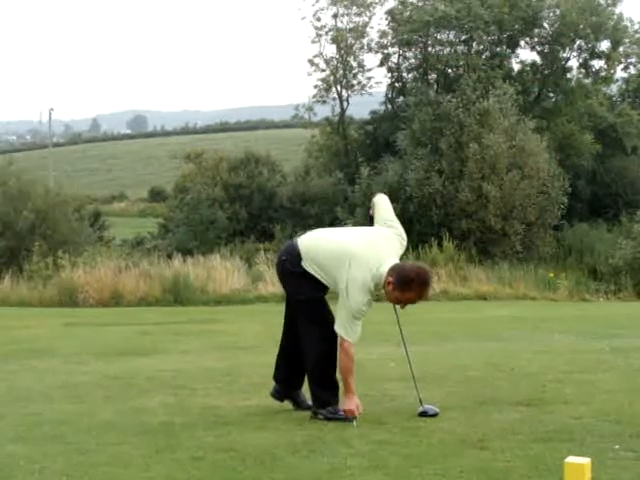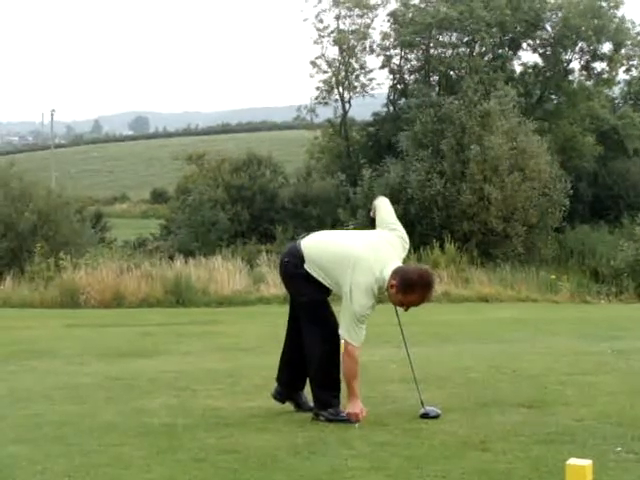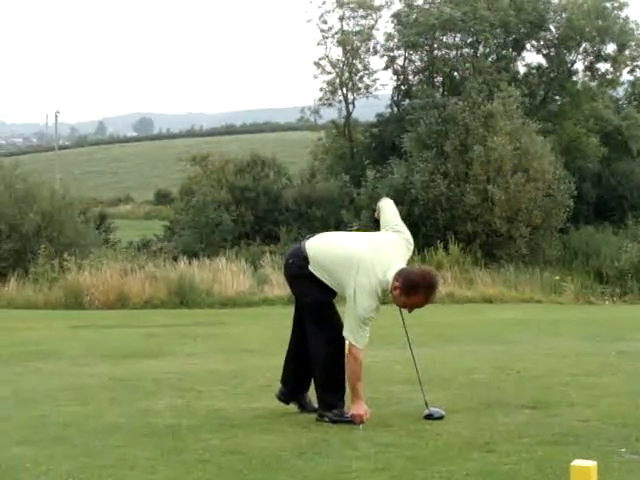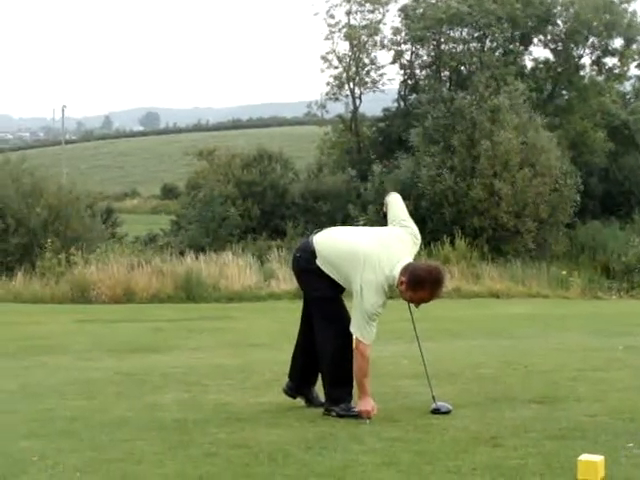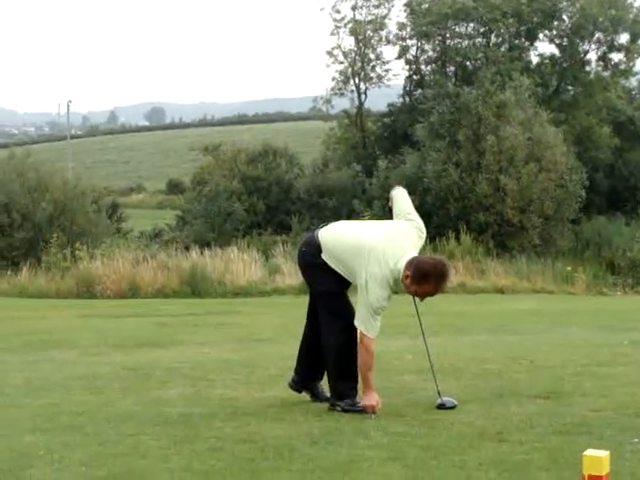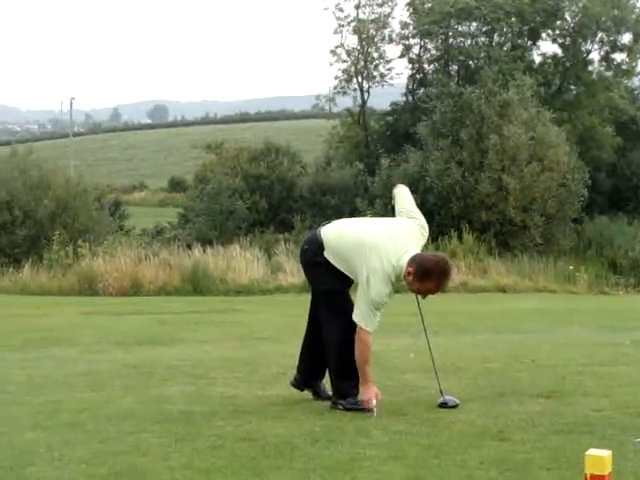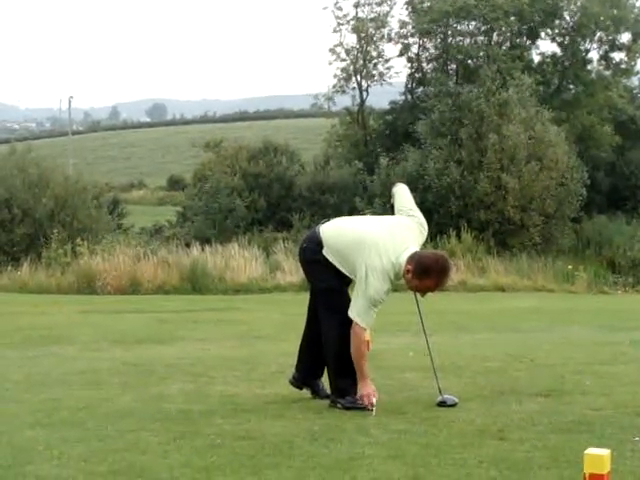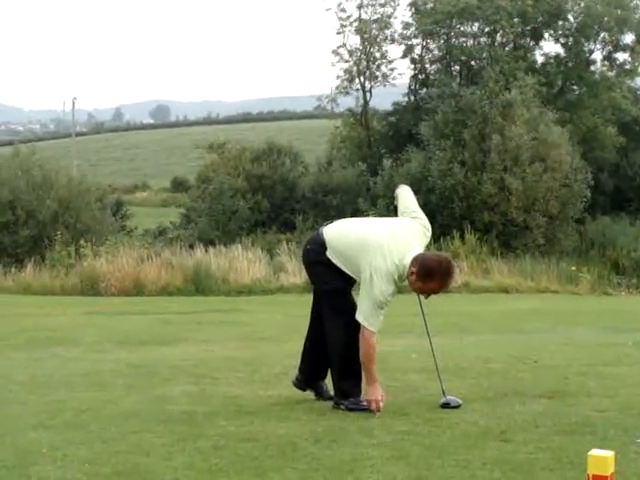
dt=0.3s
person 1, frame 1
left shoulder: (397, 238)
right shoulder: (360, 286)
left elbow: (379, 199)
right elbow: (346, 344)
right wrist: (350, 395)
left hip: (307, 254)
right hip: (295, 265)
left knee: (300, 326)
right knee: (323, 332)
left ankle: (286, 386)
right ankle: (324, 403)
person 1, frame 2
left shoulder: (399, 241)
right shoulder: (363, 291)
left elbow: (380, 201)
right elbow: (350, 347)
right wrist: (354, 399)
left hip: (309, 256)
right hip: (297, 266)
left knee: (304, 327)
right knee: (325, 334)
left ankle: (287, 387)
right ankle: (326, 405)
person 1, frame 3
left shoulder: (403, 243)
right shoulder: (367, 292)
left elbow: (384, 203)
right elbow: (354, 349)
right wrist: (358, 401)
left hip: (316, 258)
right hip: (302, 267)
left knee: (309, 329)
right knee: (330, 335)
left ankle: (292, 389)
right ankle: (330, 406)
person 1, frame 4
left shoulder: (411, 238)
right shoulder: (374, 288)
left elbow: (392, 197)
right elbow: (362, 345)
right wrist: (364, 397)
left hip: (325, 252)
right hip: (310, 262)
left knee: (317, 323)
right knee: (337, 329)
left ankle: (299, 383)
right ankle: (337, 400)
person 1, frame 5
left shoulder: (416, 232)
right shoulder: (378, 282)
left elbow: (397, 192)
right elbow: (366, 338)
right wrist: (369, 392)
left hip: (331, 247)
right hip: (316, 256)
left knee: (323, 317)
right knee: (342, 324)
left ankle: (305, 378)
right ankle: (343, 396)
person 1, frame 6
left shoulder: (419, 229)
right shoulder: (380, 279)
left elbow: (400, 190)
right elbow: (363, 333)
right wrist: (367, 384)
left hip: (333, 245)
right hip: (318, 254)
left knee: (325, 316)
right knee: (342, 321)
left ankle: (307, 376)
right ankle: (344, 394)
person 1, frame 7
left shoulder: (418, 227)
right shoulder: (379, 276)
left elbow: (399, 188)
right elbow: (358, 329)
right wrist: (364, 382)
left hip: (333, 245)
right hip: (317, 253)
left knee: (324, 314)
right knee: (340, 320)
left ankle: (306, 375)
right ankle: (343, 393)
person 1, frame 8
left shoulder: (422, 229)
right shoulder: (383, 278)
left elbow: (402, 190)
right elbow: (366, 333)
right wrist: (373, 385)
left hip: (336, 246)
right hip: (321, 254)
left knee: (327, 316)
right knee: (345, 321)
left ankle: (309, 376)
right ankle: (347, 394)
